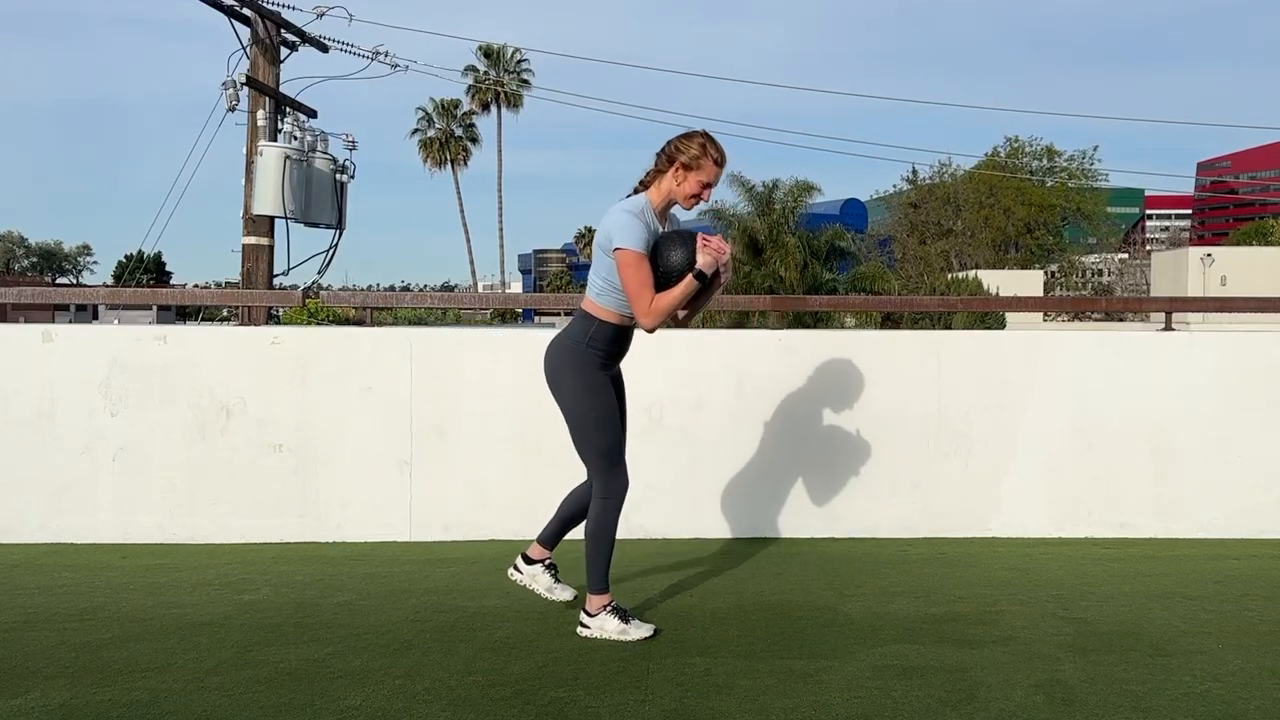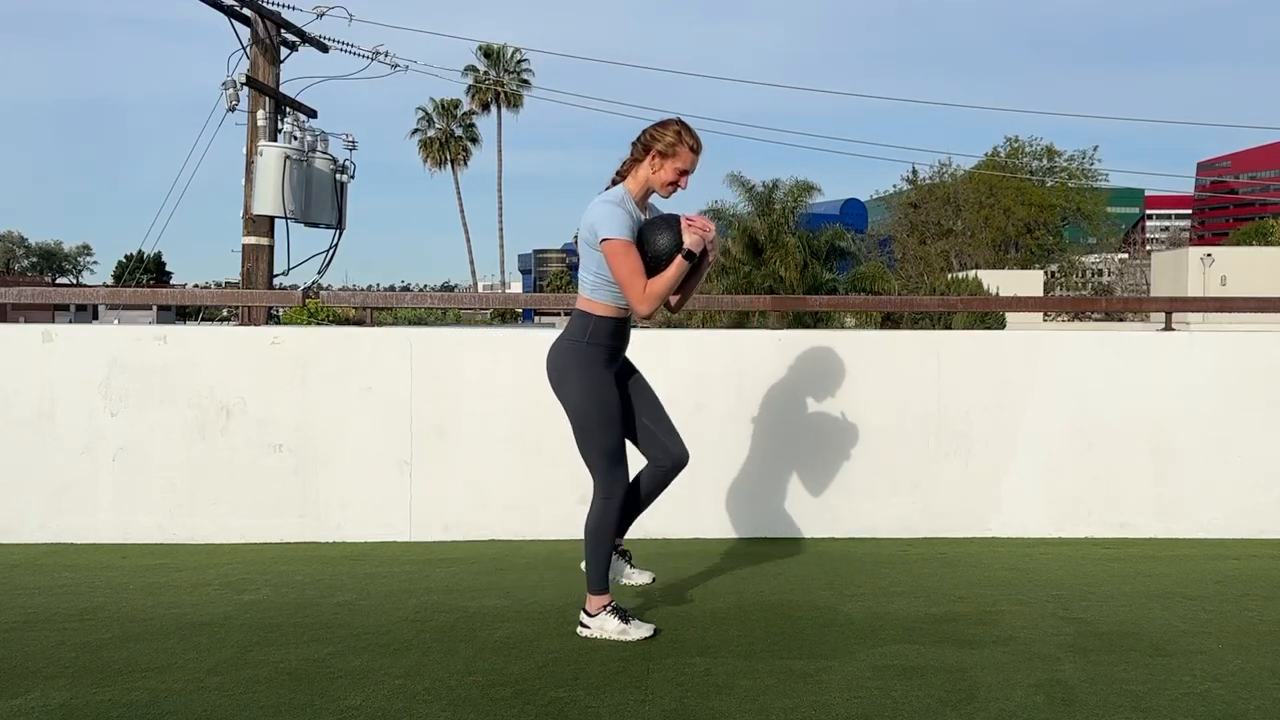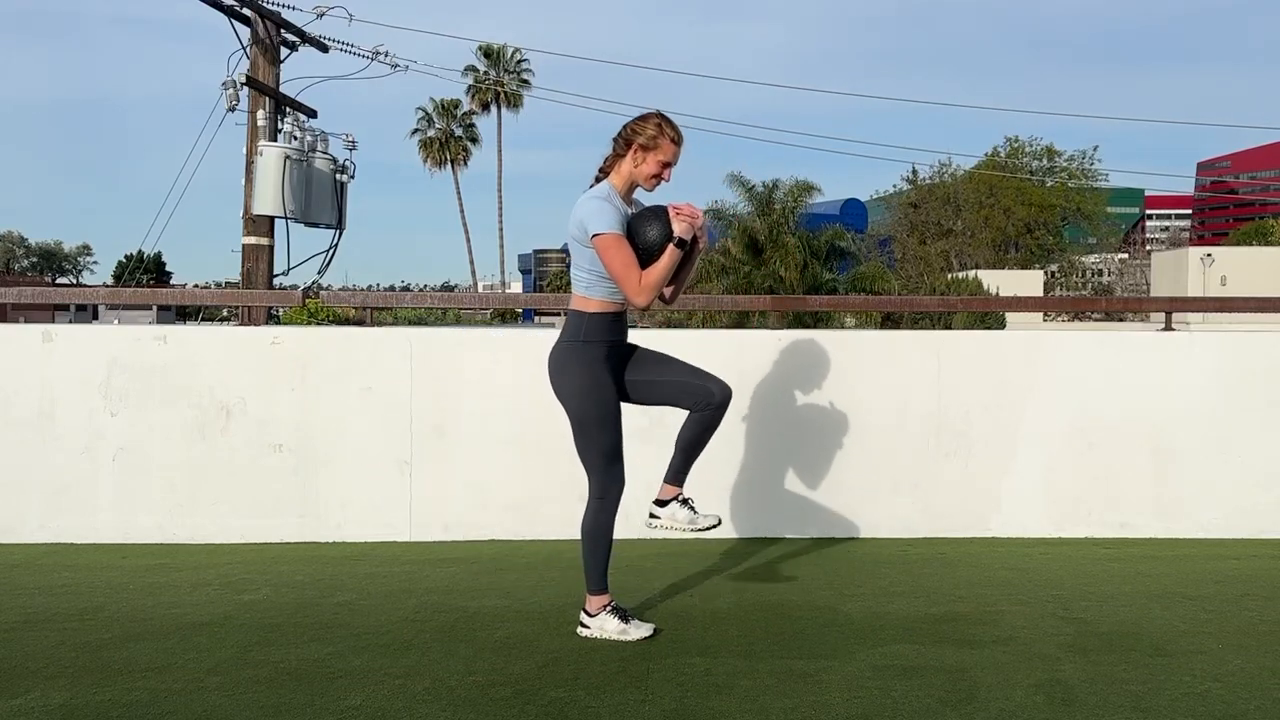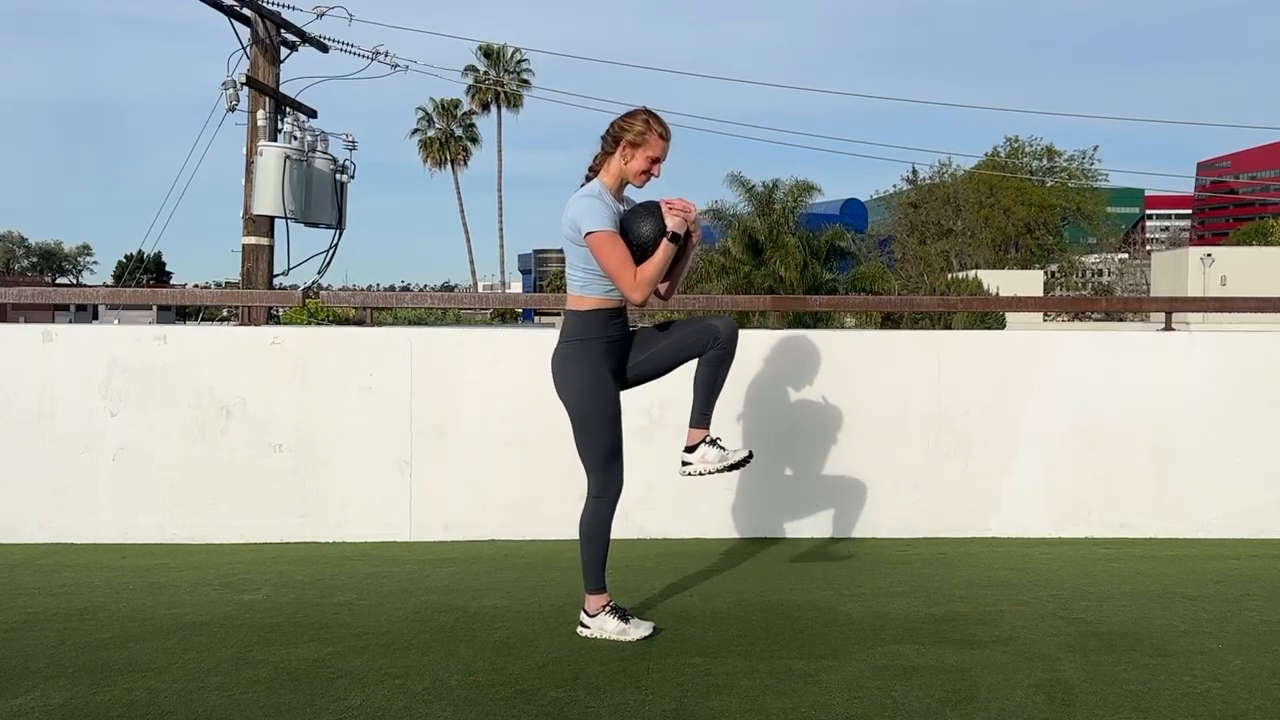
dt=0.1s
person 1, frame 1
left shoulder: (663, 220)
right shoulder: (627, 221)
left elbow: (678, 316)
right elbow: (647, 316)
left wrist: (714, 278)
right wrist: (700, 272)
left hip: (602, 359)
right hip: (580, 358)
left knee: (605, 478)
right knee: (611, 481)
left ankle: (535, 557)
right ankle: (596, 610)
person 1, frame 2
left shoulder: (646, 211)
right shoulder: (610, 210)
left elbow: (673, 302)
right elbow: (644, 303)
left wrist: (697, 255)
right wrist: (690, 253)
left hip: (608, 356)
right hip: (581, 356)
left knee: (671, 456)
right knee: (611, 481)
left ankle: (608, 551)
right ankle: (596, 611)
person 1, frame 3
left shoulder: (632, 207)
right shoulder: (598, 207)
left elbow: (666, 292)
right elbow: (639, 294)
left wrist: (692, 247)
right wrist: (680, 238)
left hip: (615, 349)
right hip: (583, 353)
left knee: (715, 395)
right knee: (607, 482)
left ankle: (669, 499)
right ankle: (595, 611)
person 1, frame 4
left shoulder: (623, 204)
right shoulder: (589, 205)
left elbow: (664, 287)
right elbow: (637, 289)
left wrist: (685, 238)
right wrist: (674, 234)
left hip: (620, 344)
right hip: (583, 352)
left knee: (721, 331)
right knee: (606, 482)
left ankle: (697, 443)
right ankle: (595, 611)
